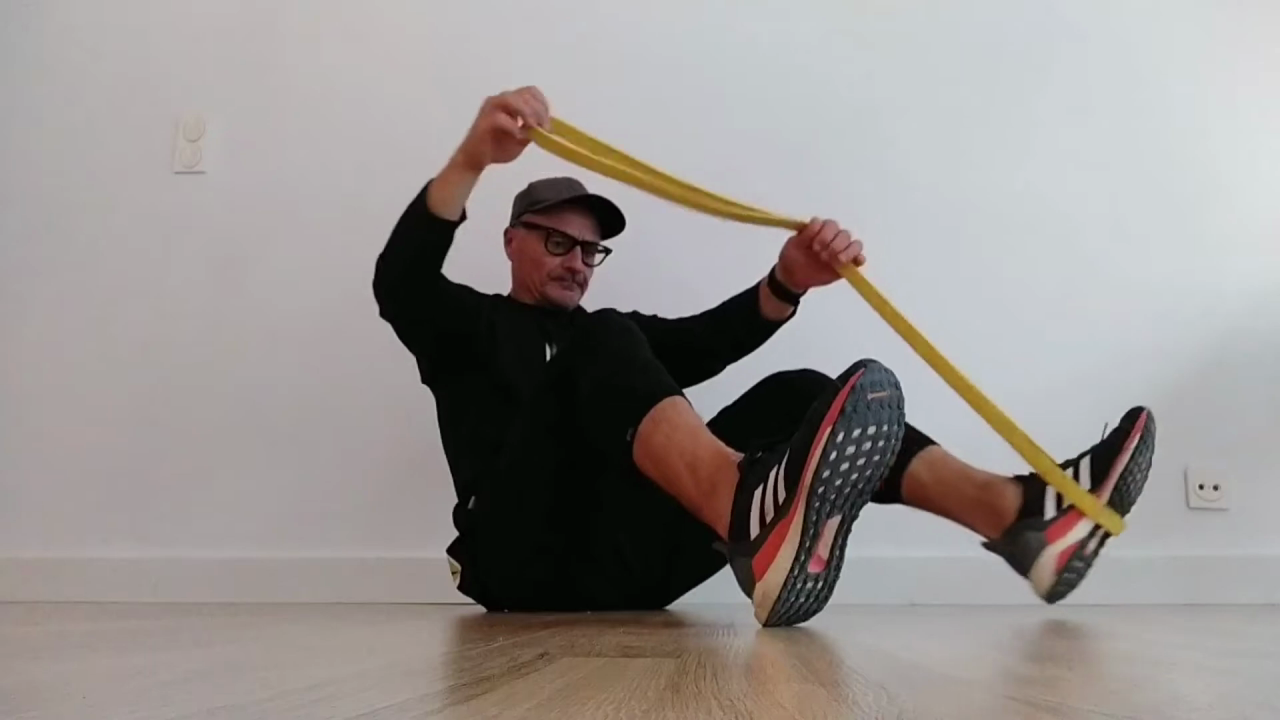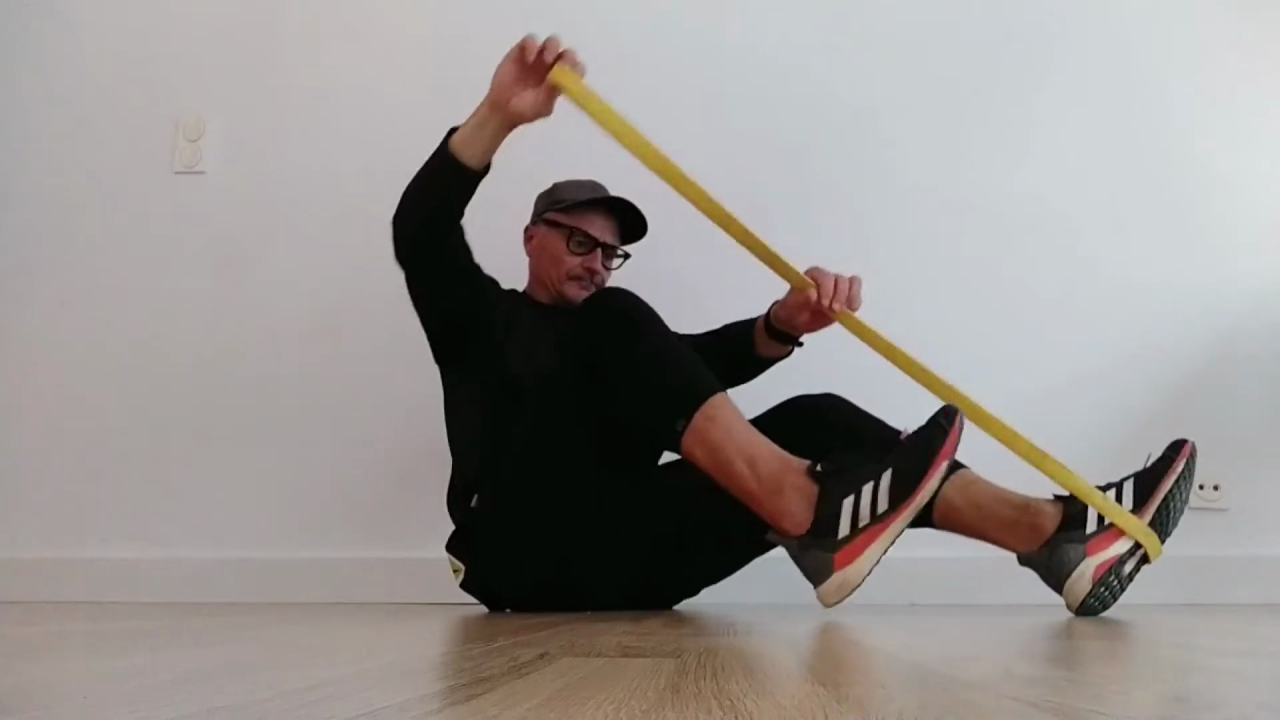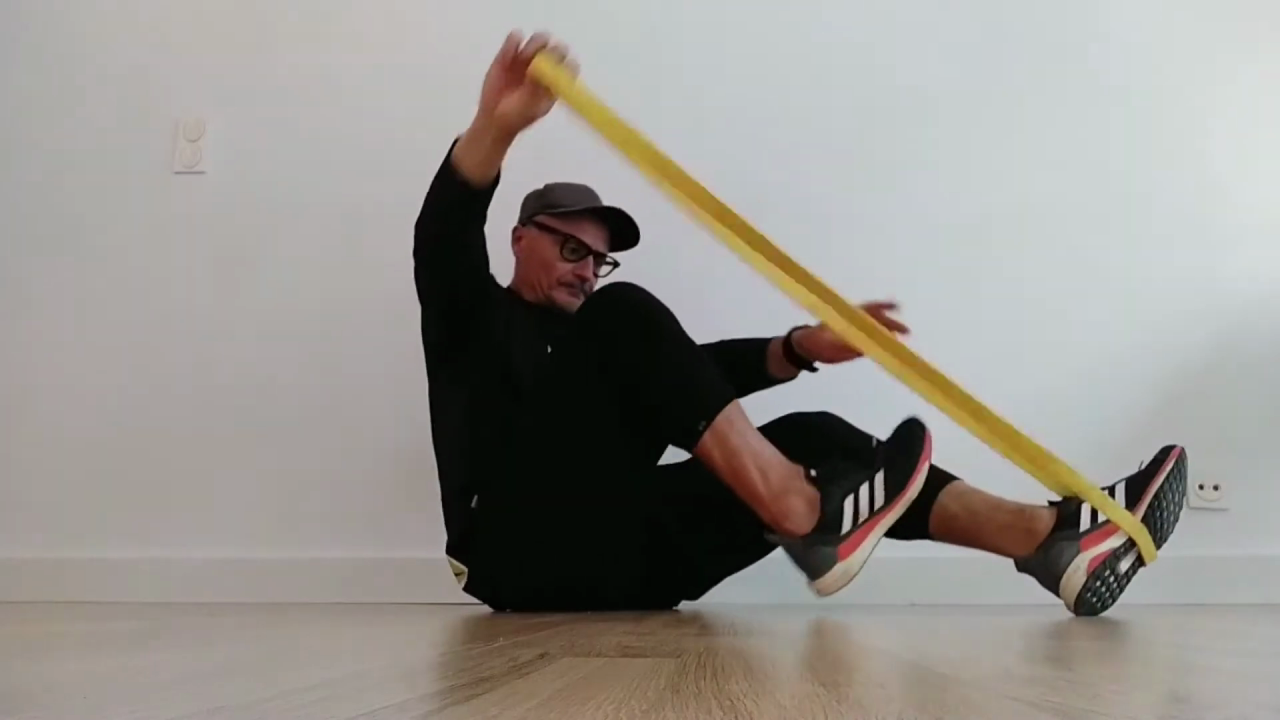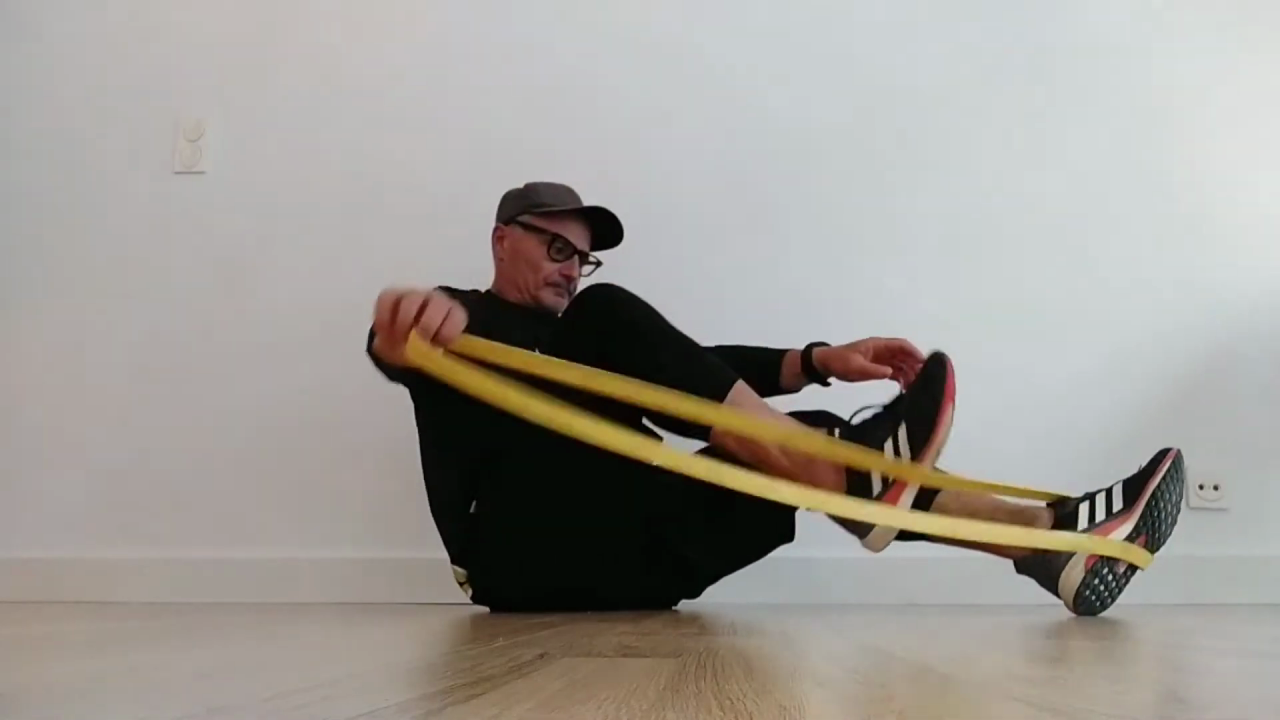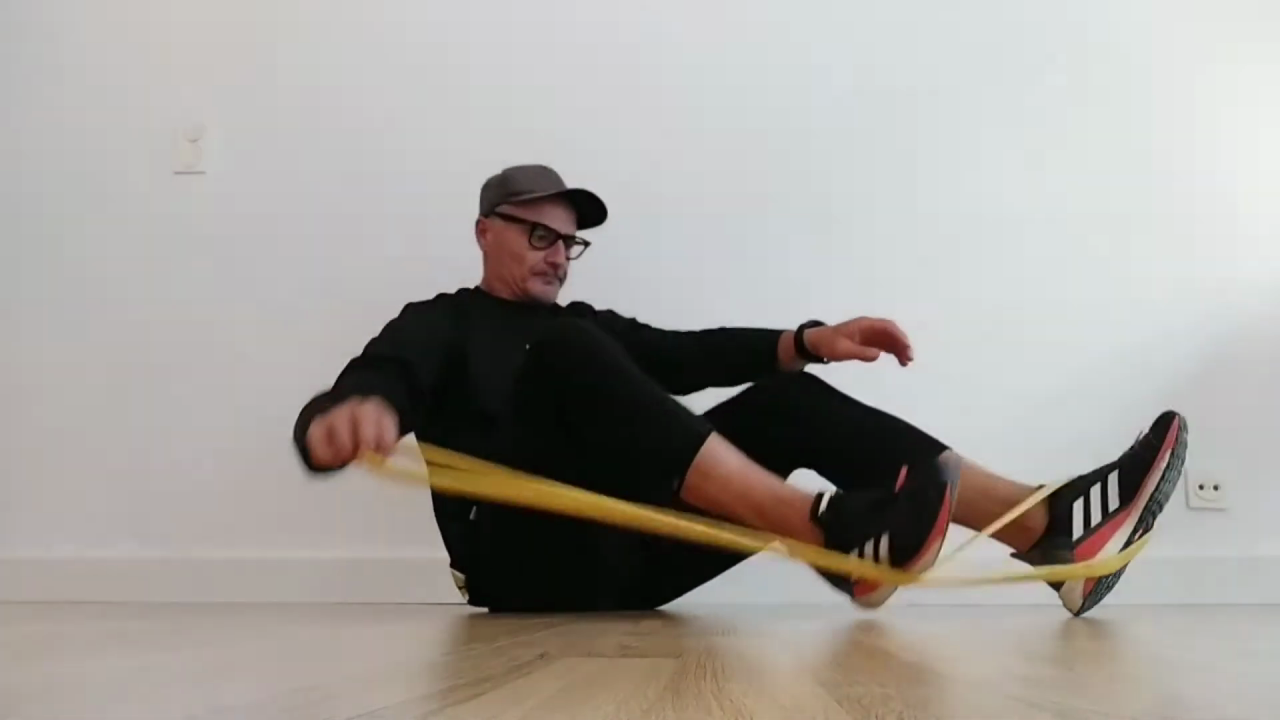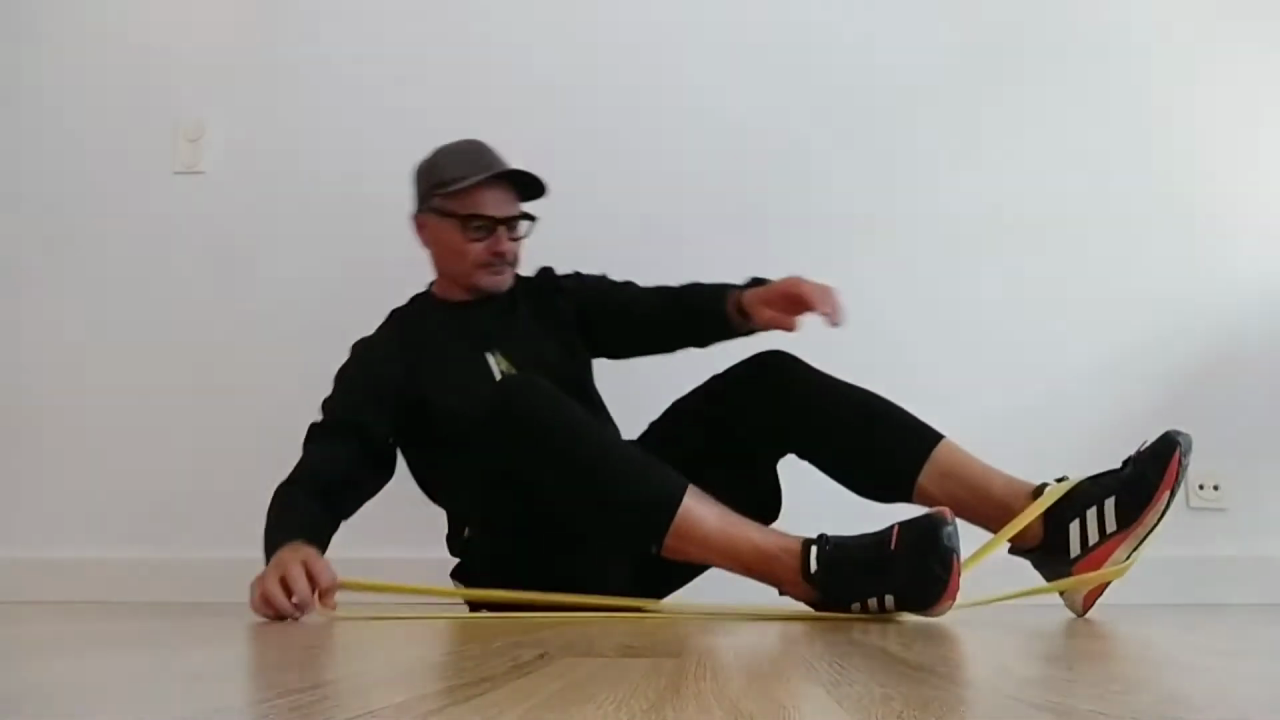
dt=0.4s
person 1, frame 1
left shoulder: (610, 344)
right shoulder: (472, 325)
left elbow: (712, 338)
right elbow: (398, 285)
left wrist: (789, 282)
right wrist: (469, 161)
left hip: (623, 560)
right hip: (525, 558)
left knee: (794, 396)
right knee: (607, 346)
left ankle: (1022, 514)
right ankle: (758, 521)
person 1, frame 2
left shoulder: (611, 343)
right shoulder: (480, 318)
left elbow: (701, 361)
right elbow: (421, 234)
left wrist: (783, 325)
right wrist: (499, 117)
left hip: (623, 564)
right hip: (525, 551)
left knee: (811, 420)
right knee: (615, 325)
left ankle: (1057, 533)
right ankle: (812, 517)
person 1, frame 3
left shoulder: (602, 331)
right shoulder: (474, 317)
left elbow: (697, 368)
right elbow: (441, 248)
left wrist: (808, 344)
right wrist: (498, 125)
left hip: (623, 565)
right hip: (526, 553)
left knee: (807, 431)
right knee: (624, 317)
left ankle: (1057, 542)
right ankle: (810, 518)
person 1, frame 4
left shoulder: (583, 340)
right shoulder: (457, 322)
left elbow: (697, 370)
right elbow: (397, 346)
left wrist: (820, 361)
right wrist: (404, 325)
left hip: (620, 559)
right hip: (523, 555)
left knee: (804, 433)
right knee: (608, 316)
left ankle: (1052, 537)
right ankle: (849, 474)
person 1, frame 5
left shoulder: (585, 324)
right shoulder: (439, 325)
left elbow: (692, 356)
right elbow: (346, 409)
left wrist: (809, 340)
right wrist: (350, 414)
left hip: (621, 547)
right hip: (528, 561)
left knee: (785, 402)
right knee: (568, 356)
left ankle: (1048, 526)
right ankle: (832, 530)
person 1, frame 6
left shoulder: (553, 299)
right shoulder: (394, 355)
left elbow: (660, 314)
right elbow: (324, 476)
left wrist: (745, 301)
right wrist: (290, 548)
left hip: (623, 542)
right hip: (531, 566)
left knee: (766, 382)
right knee: (518, 406)
left ankle: (1046, 528)
right ankle: (817, 570)
